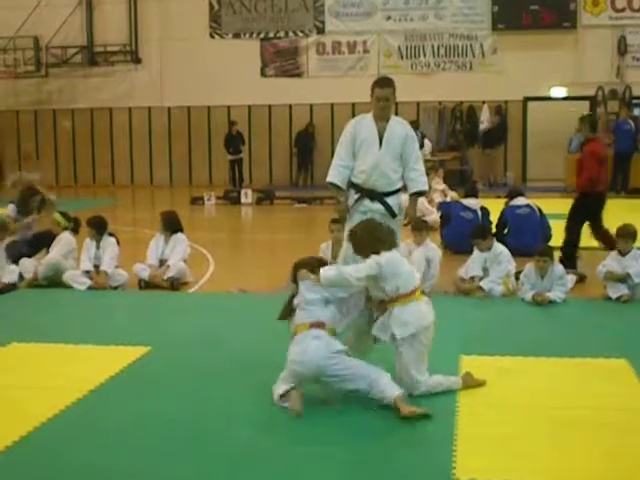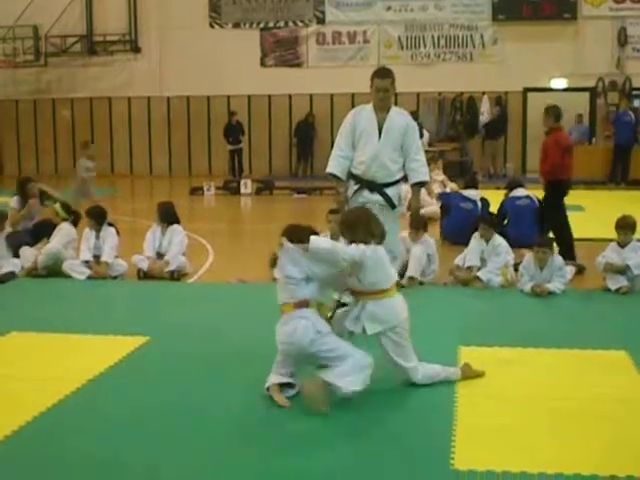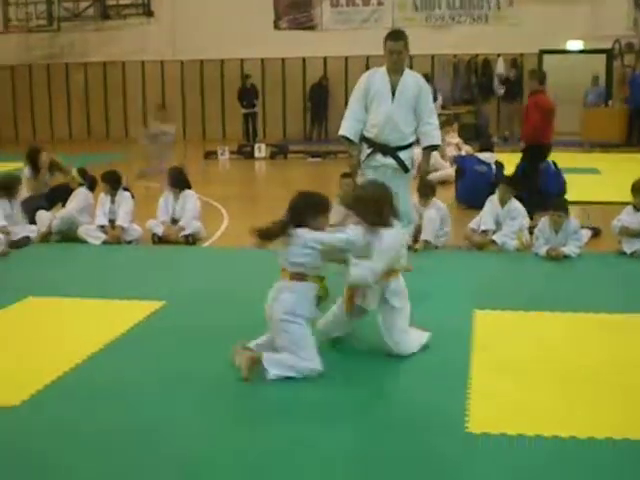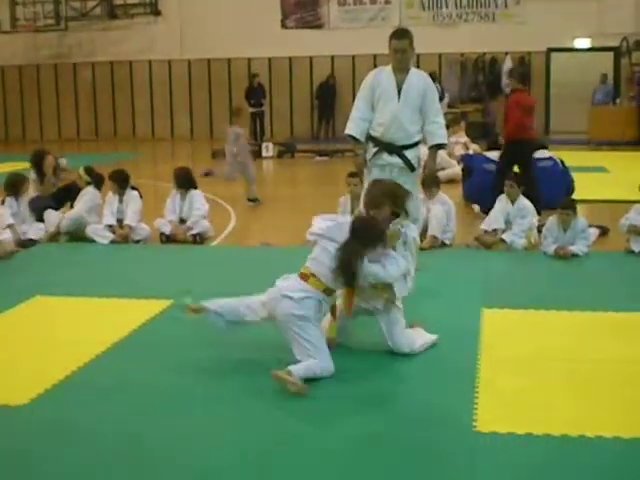
dt=0.3s
person 1, frame 1
left shoulder: (404, 130)
right shoulder: (356, 125)
left elbow: (414, 168)
right elbow: (342, 163)
left wrist: (413, 203)
right wrist: (341, 197)
left hip: (389, 204)
right hip: (359, 202)
left knee: (389, 255)
right knee: (352, 253)
person 1, frame 2
left shoulder: (404, 120)
right shoulder: (356, 116)
left elbow: (415, 158)
right elbow: (342, 153)
left wrist: (415, 194)
right wrist: (340, 188)
left hip: (389, 194)
right hip: (358, 192)
left knee: (389, 246)
person 1, frame 3
left shoulder: (418, 83)
right shoulder: (369, 79)
left elbow: (427, 121)
right elbow: (355, 116)
left wrist: (426, 157)
right wrist: (353, 150)
left hip: (401, 157)
right hip: (372, 155)
left knee: (402, 210)
person 1, frame 4
left shoulder: (423, 81)
right shoulder: (375, 78)
left elbow: (433, 120)
right elbow: (360, 115)
left wrist: (432, 156)
left hip: (408, 156)
right hip: (378, 155)
left knee: (409, 210)
person 2, frame 1
right shoulder: (310, 287)
left hip: (298, 354)
right hip: (321, 351)
left knee: (285, 384)
right knee: (375, 376)
left ankle: (291, 395)
right ankle: (403, 407)
person 2, frame 2
left shoulder: (288, 267)
right shoulder: (291, 261)
left hip: (286, 329)
right hip: (306, 328)
left knee: (281, 372)
right knee: (360, 361)
left ankle: (277, 387)
right ankle: (320, 384)
person 2, frame 3
left shoulder: (294, 232)
right shoulder: (309, 238)
right elbow: (347, 240)
right wrist: (359, 228)
left hip: (282, 299)
right hip: (289, 306)
left knee: (281, 337)
right knee: (310, 366)
left ankle: (250, 348)
right ankle: (255, 358)
person 2, frame 4
left shoulder: (330, 236)
right shoulder: (360, 264)
left elbow: (320, 221)
right elbow: (390, 272)
right wrist: (386, 250)
left hip: (285, 290)
right hip: (303, 305)
left knee: (248, 308)
right knee: (323, 367)
left ankle: (204, 307)
right ankle: (290, 373)
person 3, frame 1
left shoulder: (378, 263)
right shoulder: (391, 256)
left elbow: (352, 275)
left wrist: (318, 277)
left hip: (411, 319)
right hip: (409, 314)
left knee: (414, 385)
left ankle: (462, 382)
person 3, frame 2
left shoulder: (363, 253)
right shoulder: (372, 248)
left elbow: (336, 251)
left wrist: (305, 243)
left hip: (387, 313)
left knee: (414, 372)
right knee: (334, 324)
left ankle: (461, 372)
person 3, frame 3
left shoulder: (392, 236)
right shoulder: (366, 226)
left elbow: (369, 273)
left hip: (388, 290)
right hip: (360, 287)
left knee: (401, 347)
right knee: (324, 330)
left ankle: (413, 333)
person 3, frame 4
left shoulder: (406, 232)
left elbow: (403, 268)
left hip: (385, 295)
right hip: (357, 289)
left knee: (403, 346)
right knee: (325, 337)
left ankle: (415, 332)
person 4, frame 1
left shoulder: (589, 150)
right shoulder: (599, 147)
left elbow: (589, 175)
left wrist: (579, 187)
left hip: (589, 195)
right hip: (599, 193)
left knee: (572, 228)
right knee: (597, 229)
left ankle: (568, 265)
person 4, frame 2
left shoulder: (553, 138)
right shoulder: (562, 136)
left elbow: (554, 162)
left wrist: (545, 175)
left hip: (555, 183)
right hip: (561, 181)
left knee: (559, 221)
right knee: (546, 216)
left ankle: (570, 258)
person 4, frame 3
left shoulder: (534, 101)
right shoulder: (547, 101)
left elbow: (533, 125)
left wrist: (525, 140)
left hip: (535, 146)
right hip: (544, 144)
left knee: (525, 179)
right knee: (527, 178)
right ankle: (530, 211)
person 4, frame 4
left shoulder: (514, 99)
right shoulder: (529, 98)
left elbow: (514, 122)
left wrist: (505, 136)
left hip: (515, 142)
right hip: (529, 142)
left knee: (501, 173)
right knee: (527, 176)
right ankle: (535, 208)
